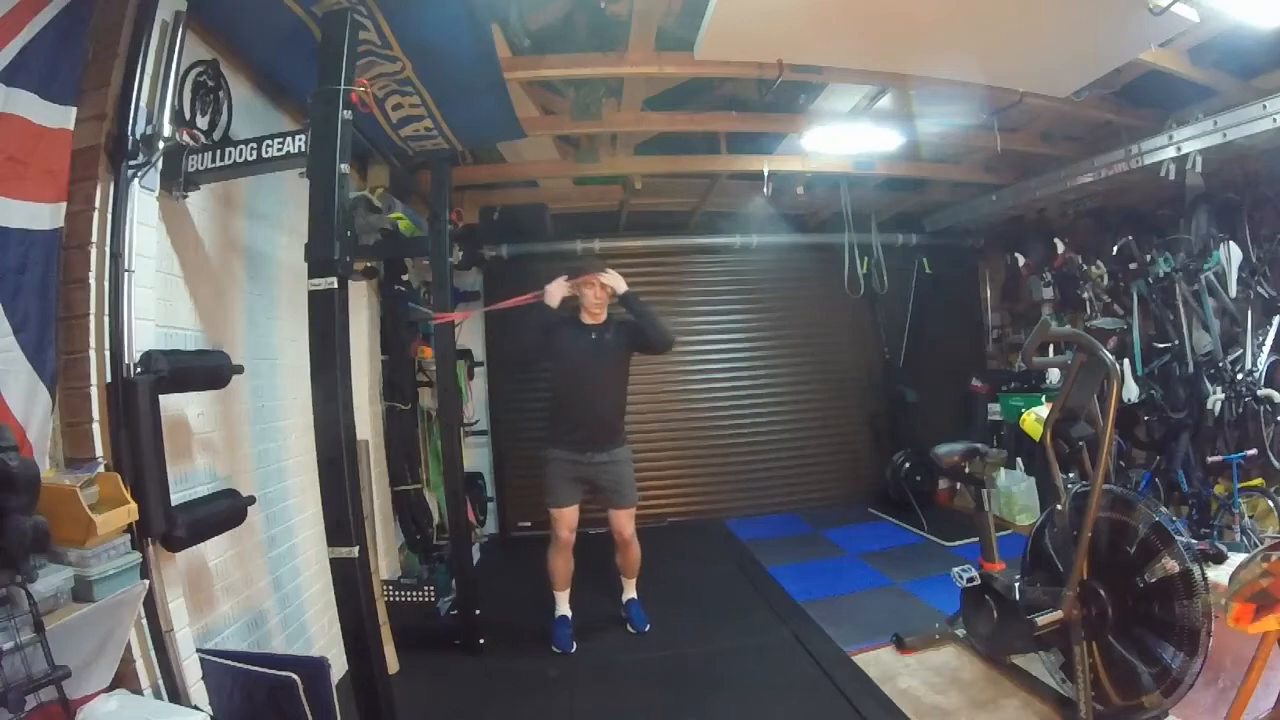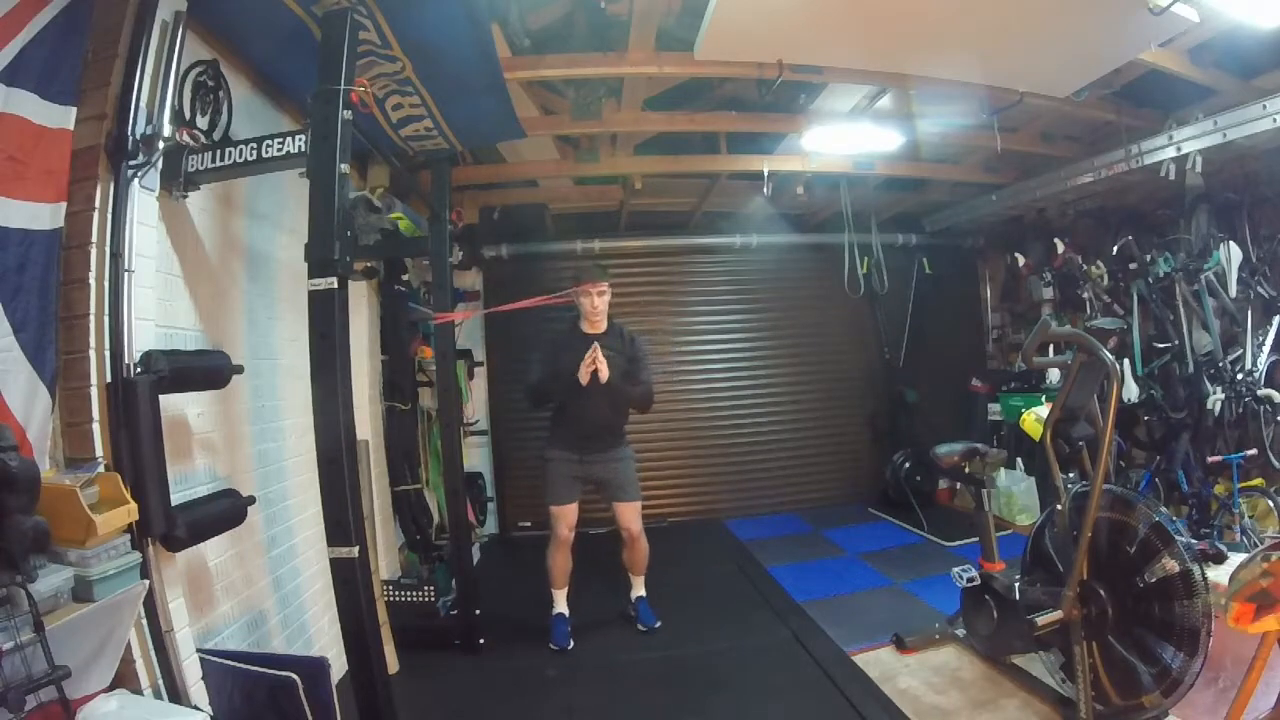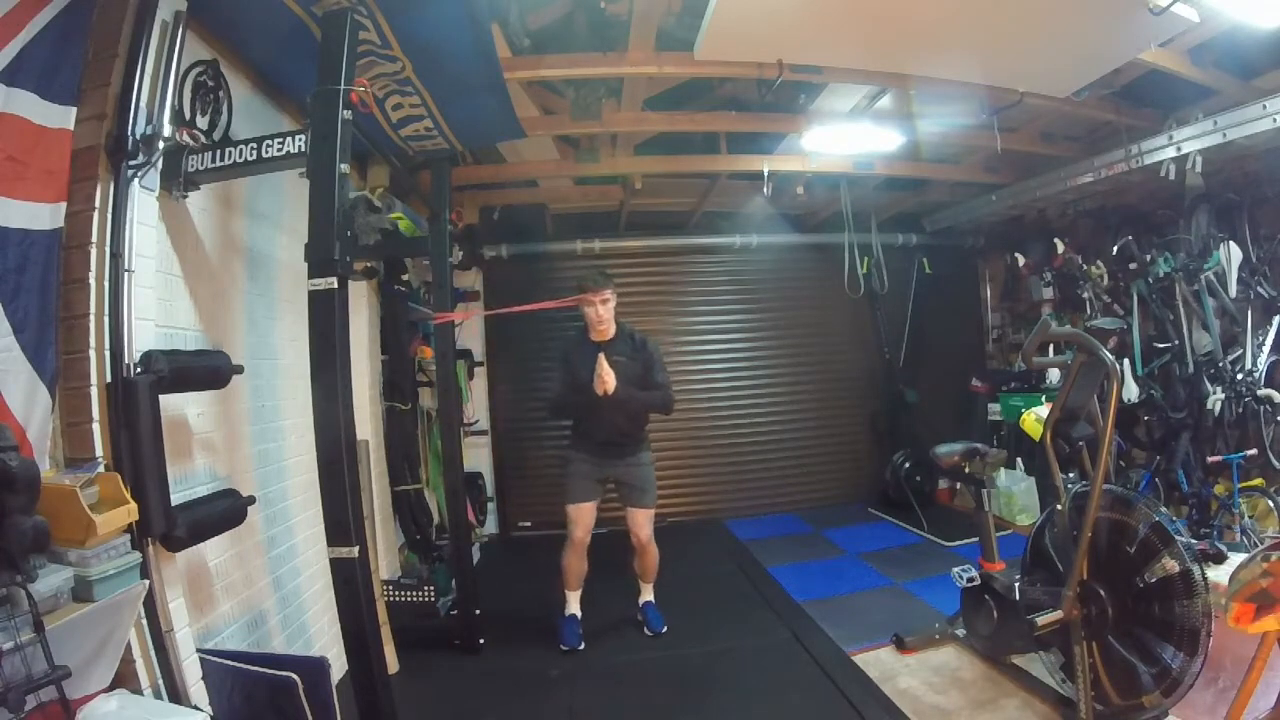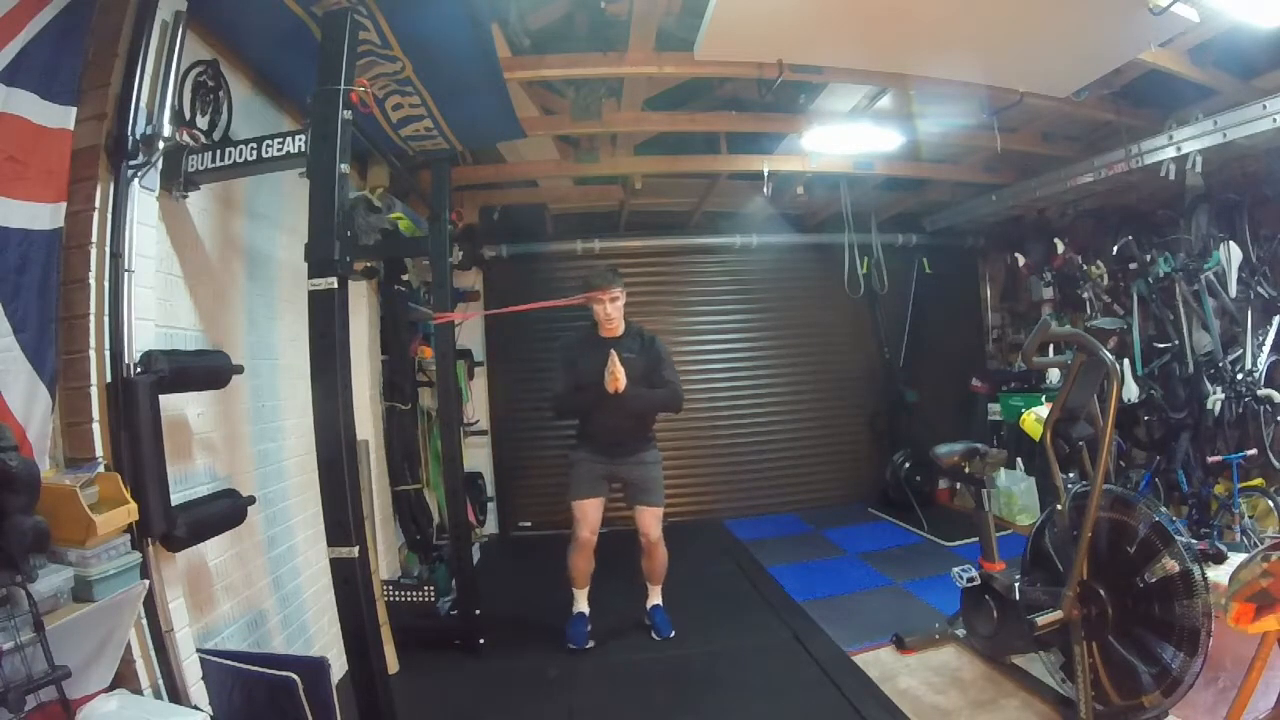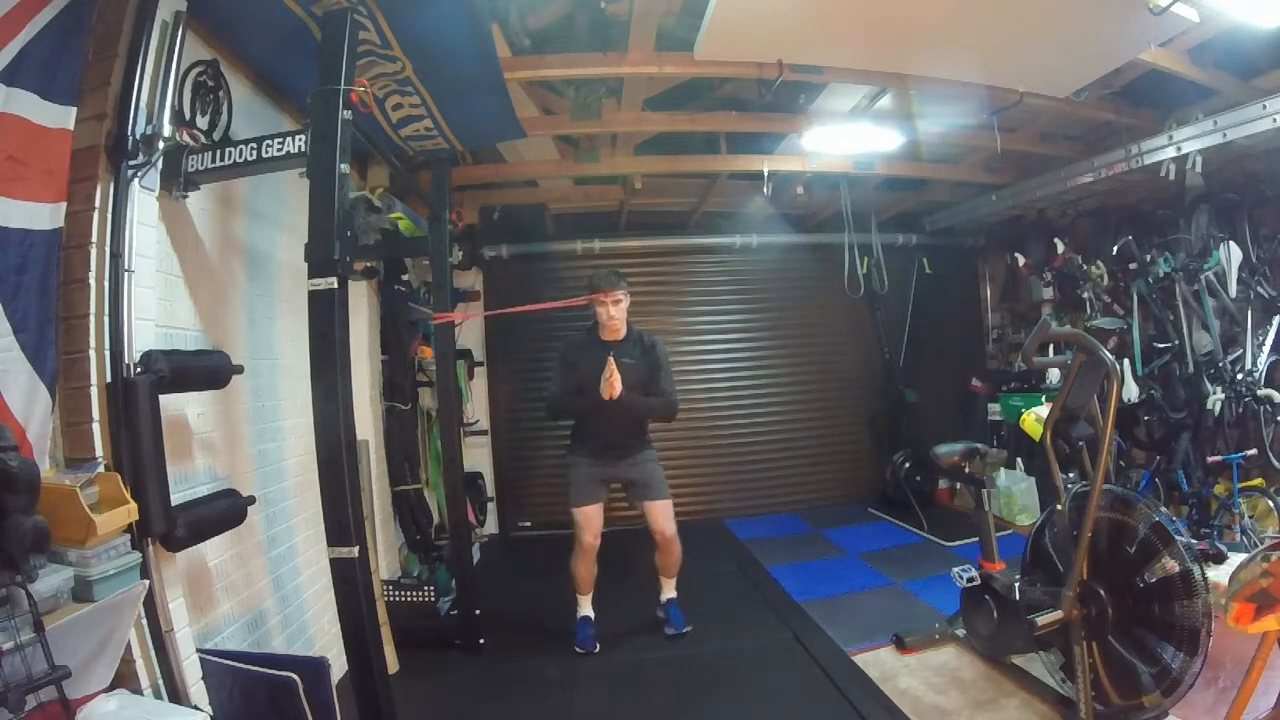
dt=0.7s
person 1, frame 1
left shoulder: (623, 330)
right shoulder: (559, 330)
left elbow: (663, 342)
left wrist: (627, 295)
right wrist: (547, 306)
left hip: (611, 452)
right hip: (564, 453)
left knee: (625, 534)
right knee: (563, 536)
left ankle: (630, 598)
right ankle: (562, 613)
person 1, frame 2
left shoulder: (627, 342)
right shoulder: (558, 342)
left elbow: (645, 400)
right elbow: (535, 395)
left wrist: (609, 379)
right wrist: (576, 379)
left hip: (613, 452)
right hip: (565, 453)
left knee: (633, 530)
right knee: (562, 535)
left ankle: (638, 596)
right ankle: (560, 611)
person 1, frame 3
left shoulder: (640, 346)
right shoulder: (572, 350)
left elbow: (665, 401)
right elbow: (558, 407)
left wrist: (618, 390)
right wrist: (592, 392)
left hip: (633, 455)
right hip: (585, 456)
left knee: (643, 538)
right knee: (578, 537)
left ankle: (646, 601)
right ankle: (571, 612)
person 1, frame 4
left shoulder: (648, 344)
right shoulder: (576, 347)
left elbow: (674, 399)
right elbow: (562, 406)
left wrist: (627, 389)
right wrist: (602, 390)
left hip: (640, 454)
right hip: (590, 455)
left knee: (652, 537)
right knee: (584, 536)
left ankle: (654, 605)
right ankle: (580, 611)
person 1, frame 5
left shoulder: (649, 348)
right shoulder: (575, 350)
left elbow: (668, 408)
right elbow: (556, 407)
left wrist: (622, 396)
right wrist: (597, 396)
left hip: (637, 454)
right hip: (588, 458)
left knee: (666, 533)
right knee: (587, 542)
left ankle: (668, 599)
right ankle: (585, 614)
